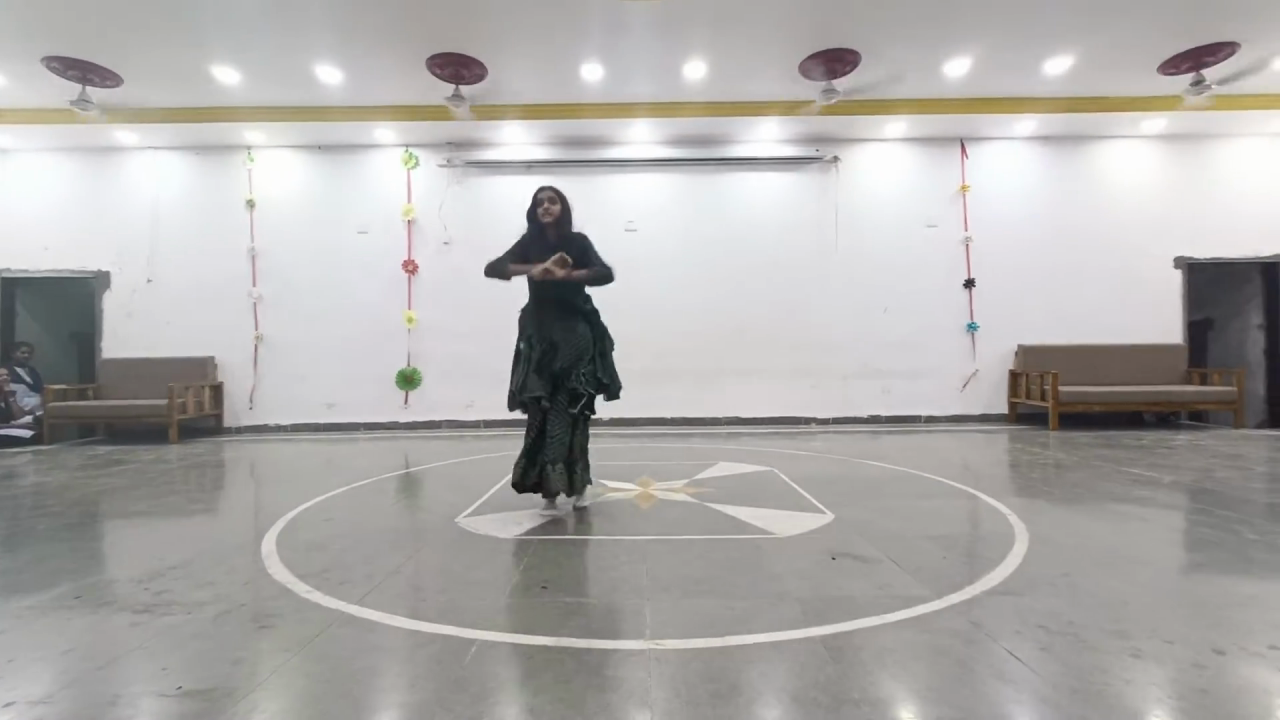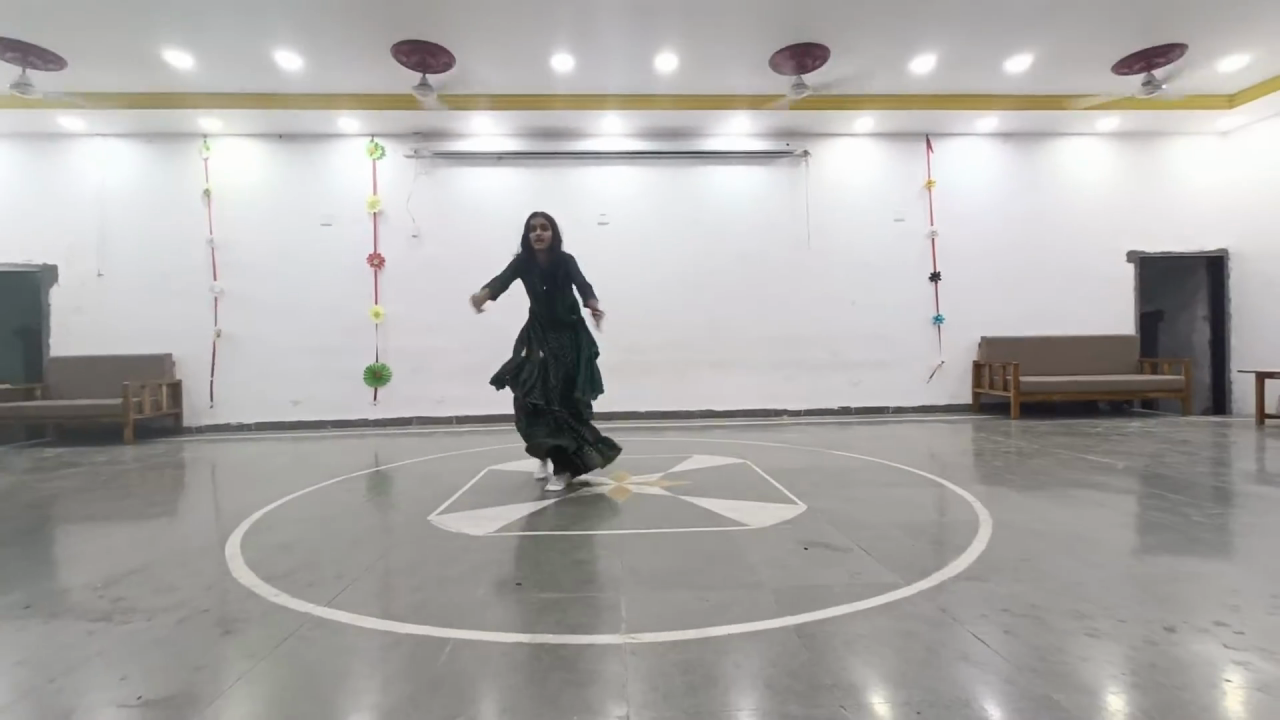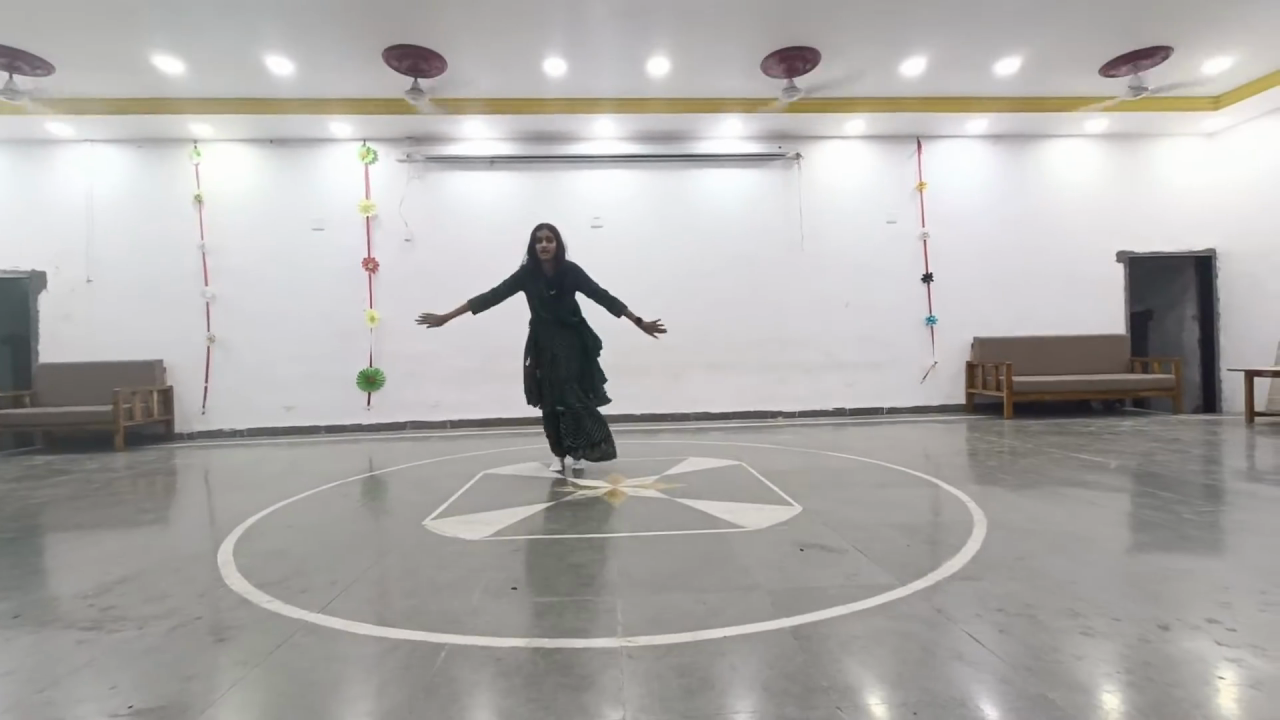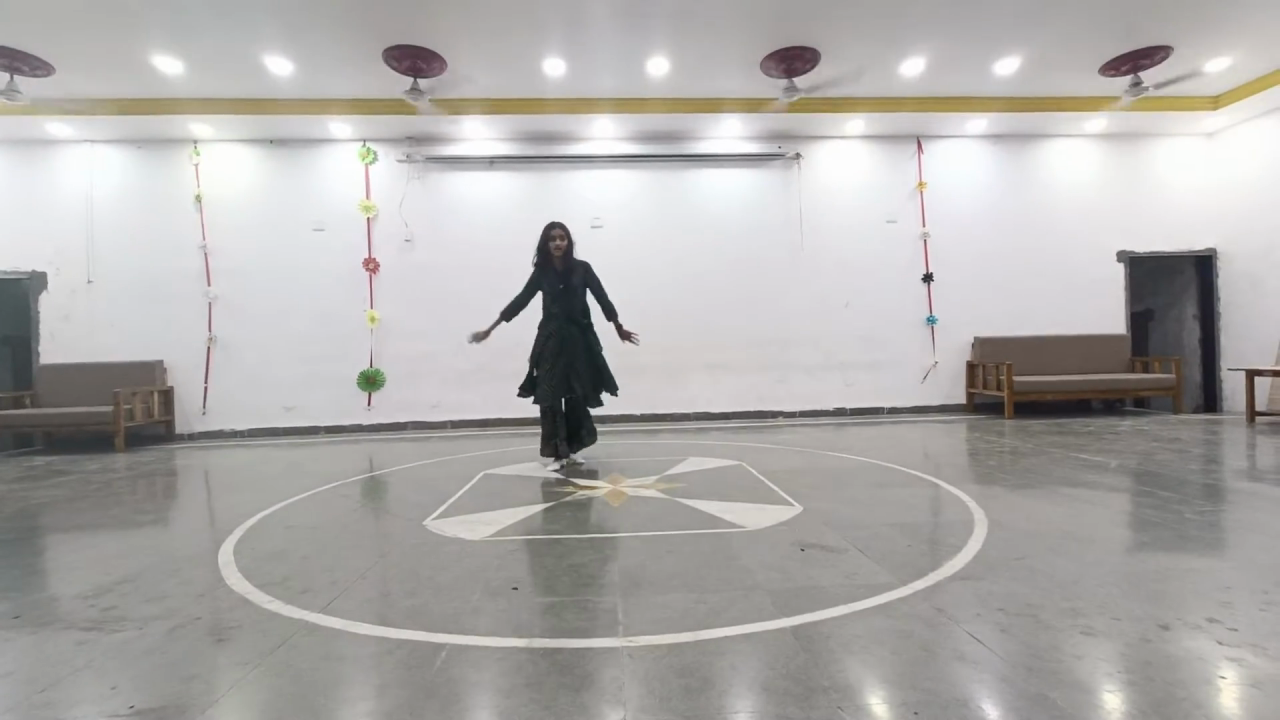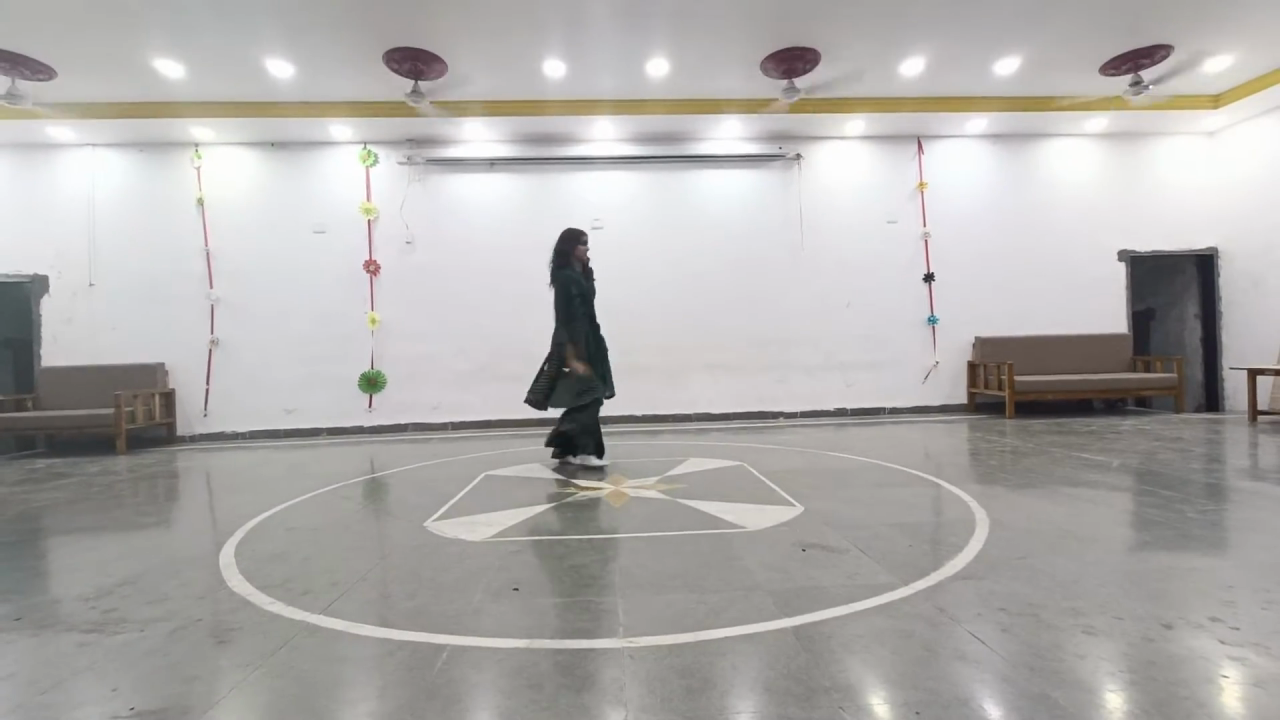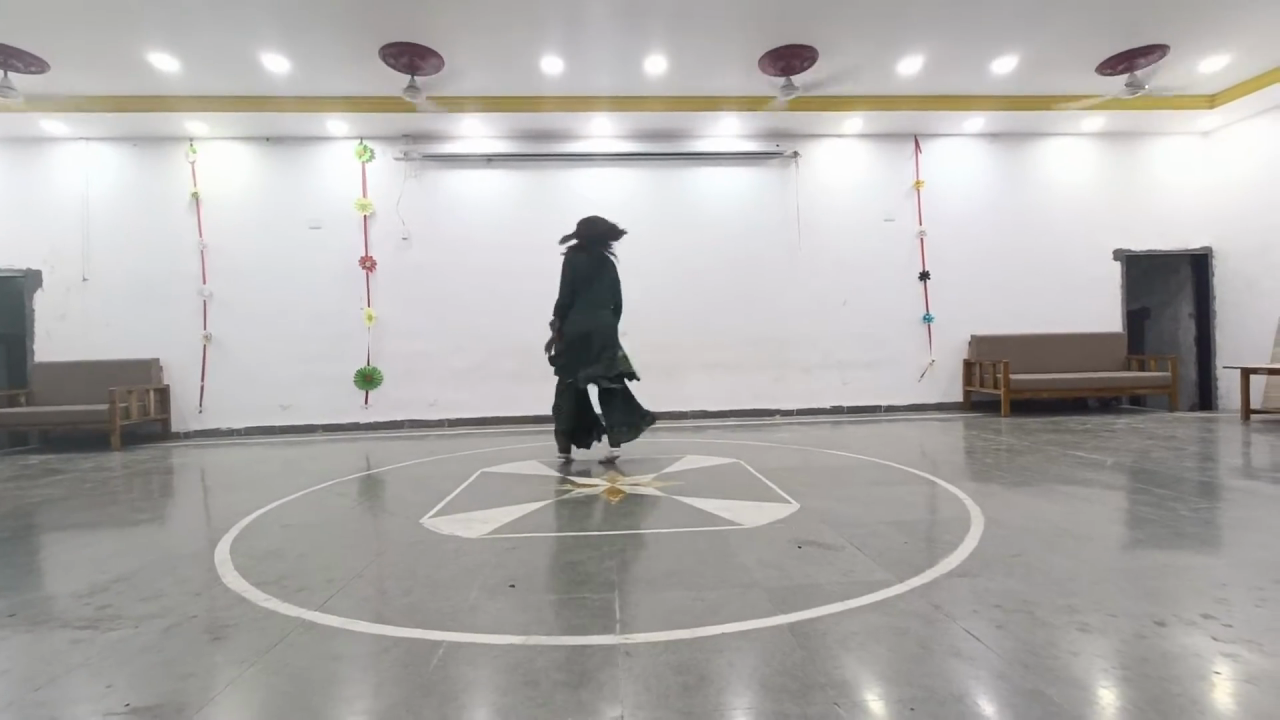
dt=0.3s
person 1, frame 1
left shoulder: (577, 242)
right shoulder: (530, 243)
left elbow: (605, 275)
right elbow: (490, 269)
left wrist: (565, 276)
right wrist: (533, 271)
left hip: (577, 331)
right hip: (539, 332)
left knee: (570, 404)
right knee: (538, 405)
left ankle: (571, 480)
right ankle: (550, 484)
person 1, frame 2
left shoulder: (565, 261)
right shoulder: (523, 263)
left elbow: (584, 287)
right elbow: (499, 283)
left wrist: (594, 310)
right wrist: (480, 298)
left hip: (569, 338)
right hip: (537, 337)
left knee: (562, 402)
right knee: (528, 398)
left ankle: (561, 468)
right ankle: (545, 454)
person 1, frame 3
left shoulder: (571, 271)
right shoulder: (527, 274)
left elbow: (602, 296)
right elbow: (493, 296)
left wrist: (639, 322)
right wrist: (446, 317)
left hip: (572, 341)
right hip: (543, 343)
left knee: (573, 399)
right knee: (550, 401)
left ankle: (575, 452)
right ankle: (560, 454)
person 1, frame 4
left shoulder: (582, 269)
right shoulder: (541, 272)
left elbow: (602, 300)
right elbow: (519, 301)
left wrist: (619, 329)
right wrist: (489, 330)
left hip: (580, 338)
right hip: (551, 339)
left knee: (578, 396)
right knee: (550, 397)
left ankle: (572, 447)
right ankle: (556, 452)
person 1, frame 5
left shoulder: (586, 273)
right shoulder: (563, 276)
right elbow: (562, 320)
right wrist: (572, 357)
left hip: (588, 340)
right hip: (571, 343)
left knee: (588, 396)
right knee: (587, 397)
left ankle: (567, 450)
right ankle: (582, 452)
person 1, frame 6
left shoulder: (573, 259)
right shoulder: (608, 263)
left elbow: (564, 298)
right elbow: (617, 300)
left wrist: (555, 331)
left hip: (579, 328)
right hip: (604, 327)
left knee: (570, 386)
right knee: (613, 386)
left ankle: (565, 445)
right ankle: (615, 443)
